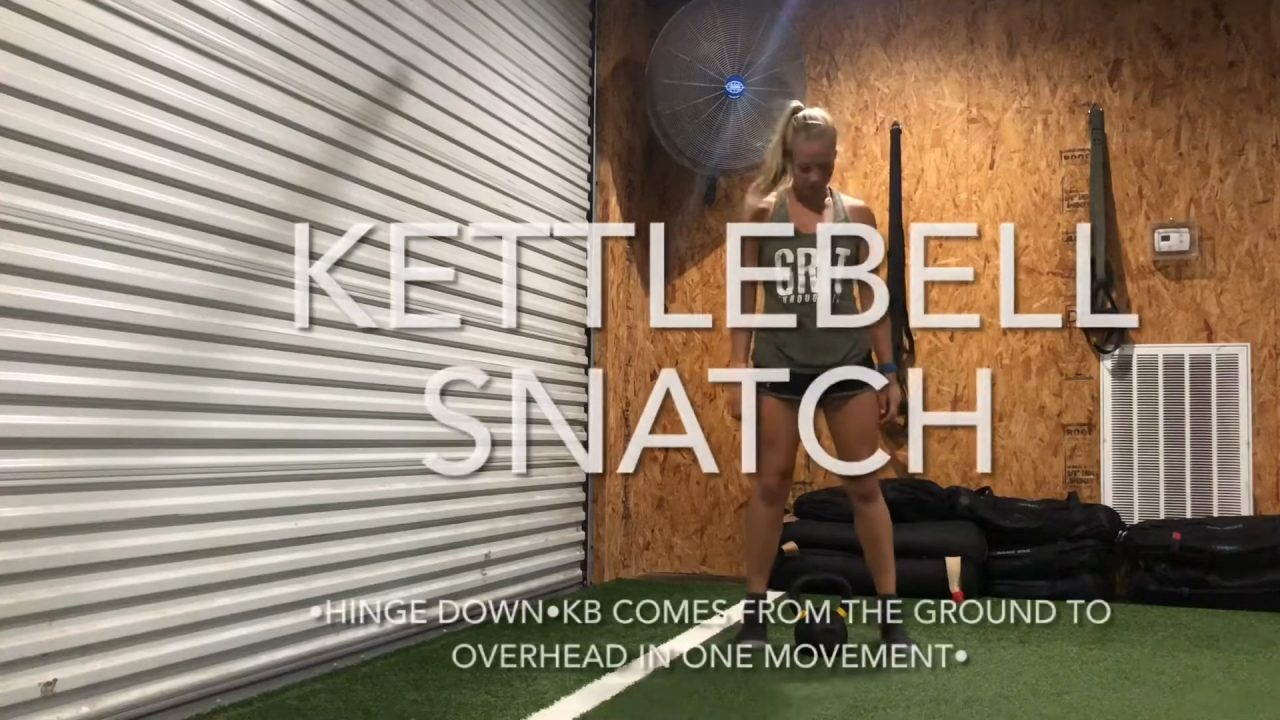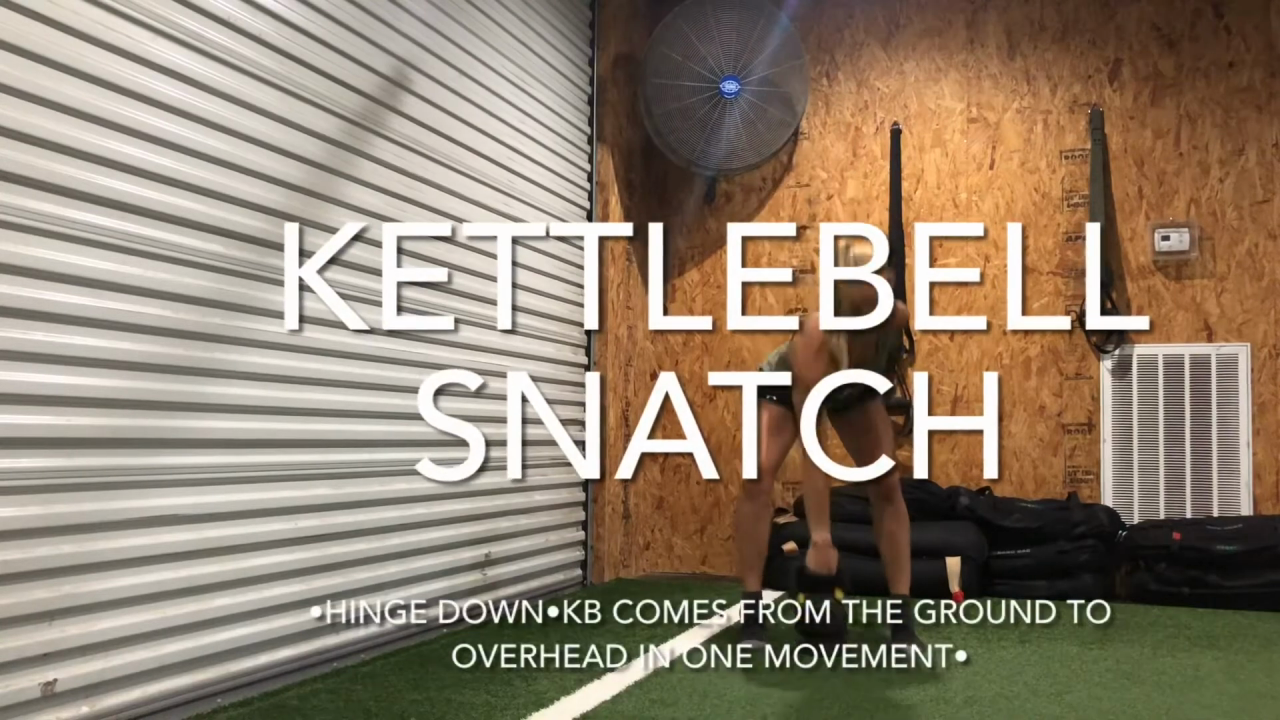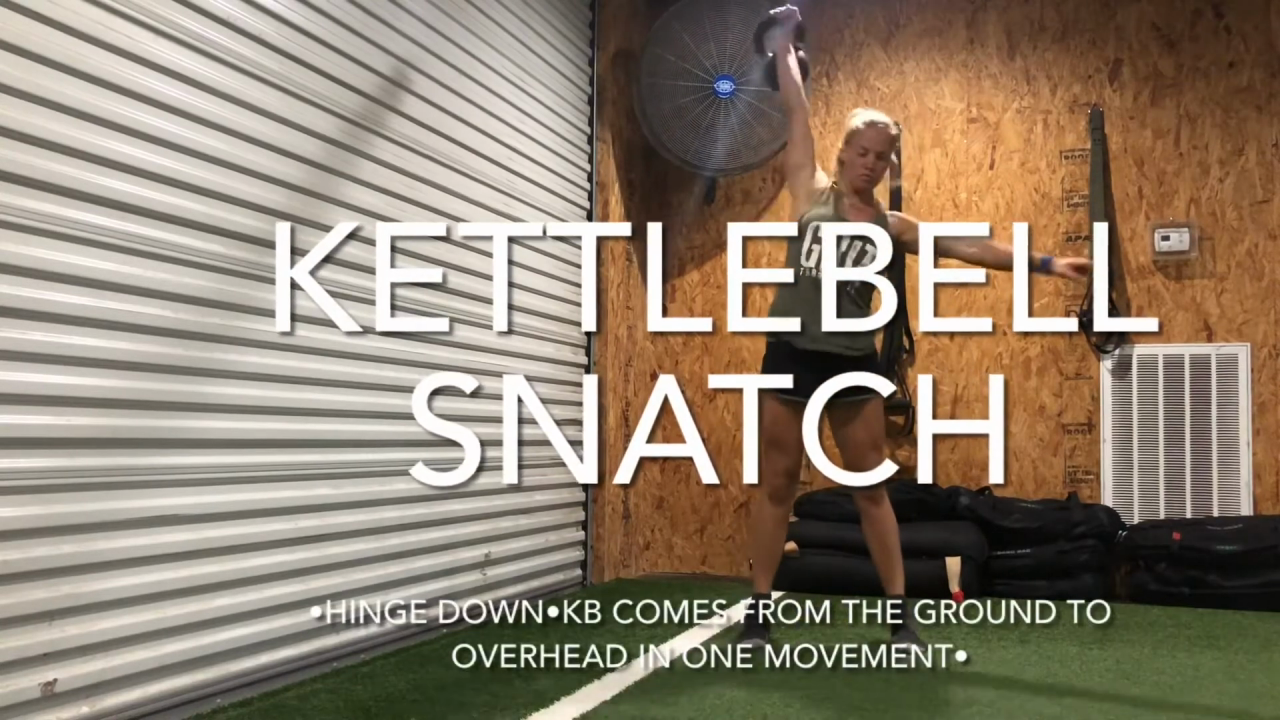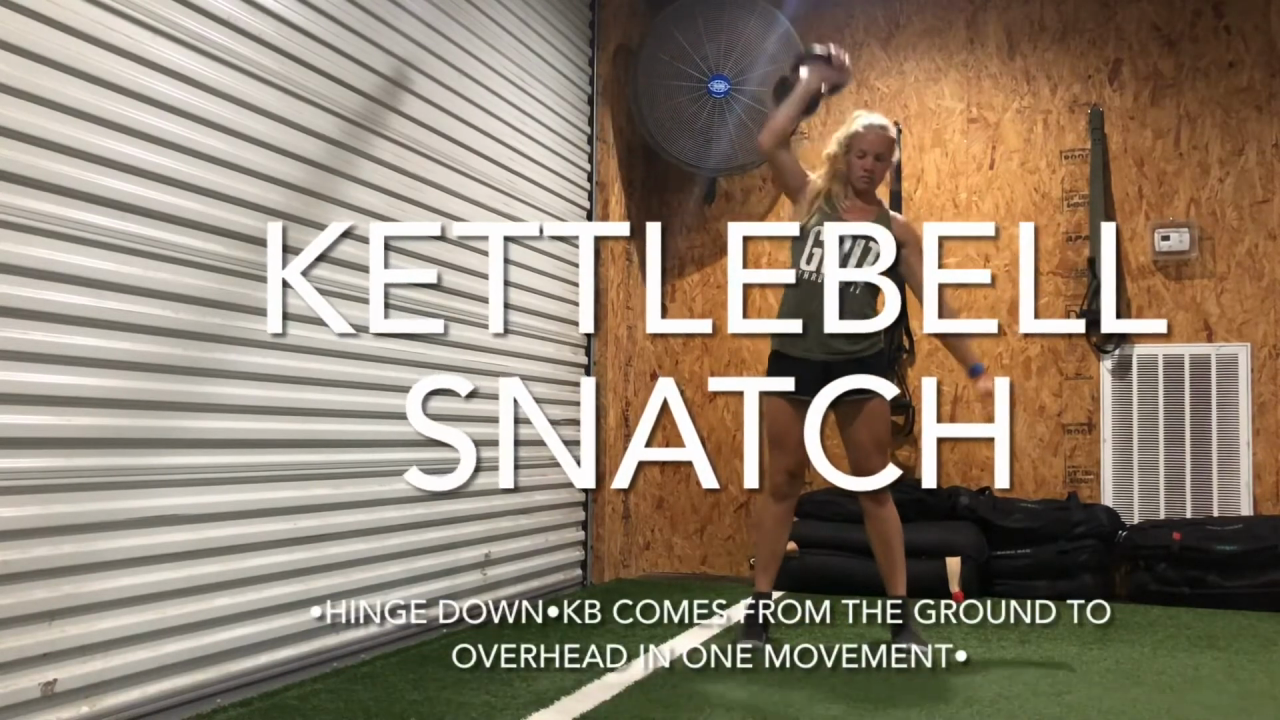
dt=1s
person 1, frame 1
left shoulder: (857, 215)
right shoulder: (759, 213)
left elbow: (873, 297)
right elbow: (743, 295)
left wrist: (888, 370)
right wrist: (740, 367)
left hip: (847, 363)
right hip: (779, 363)
left knee: (864, 486)
right knee: (772, 484)
left ankle: (891, 614)
right ankle: (755, 610)
person 1, frame 2
left shoulder: (896, 317)
right shoulder: (816, 339)
left wrist: (879, 396)
right wrist: (820, 535)
left hip: (853, 387)
right hip: (787, 386)
left knee: (886, 481)
right knee: (758, 472)
left ankle: (901, 614)
right ankle: (752, 611)
person 1, frame 3
left shoulder: (893, 226)
right shoulder: (812, 191)
left elbow: (965, 247)
right elbow: (796, 112)
left wrist: (1043, 263)
left hip: (853, 360)
right hip: (790, 354)
left knee: (871, 487)
right knee: (777, 483)
left ankle: (898, 612)
right ankle: (759, 608)
person 1, frame 4
left shoulder: (899, 230)
right shoulder: (812, 197)
left elbow: (933, 304)
right elbow: (770, 144)
left wrist: (975, 369)
right wrist: (810, 84)
left hip: (864, 361)
right hip: (795, 357)
left knee: (874, 488)
right knee: (782, 482)
left ankle: (902, 616)
right ankle: (758, 610)
